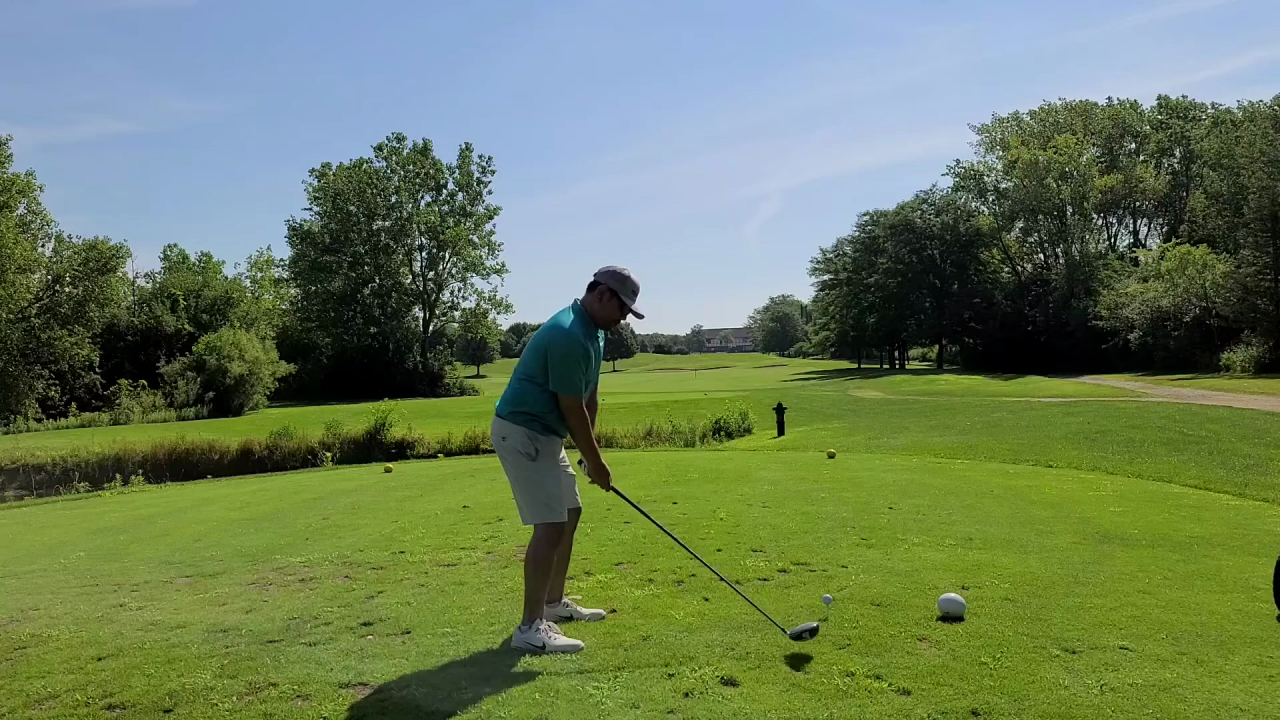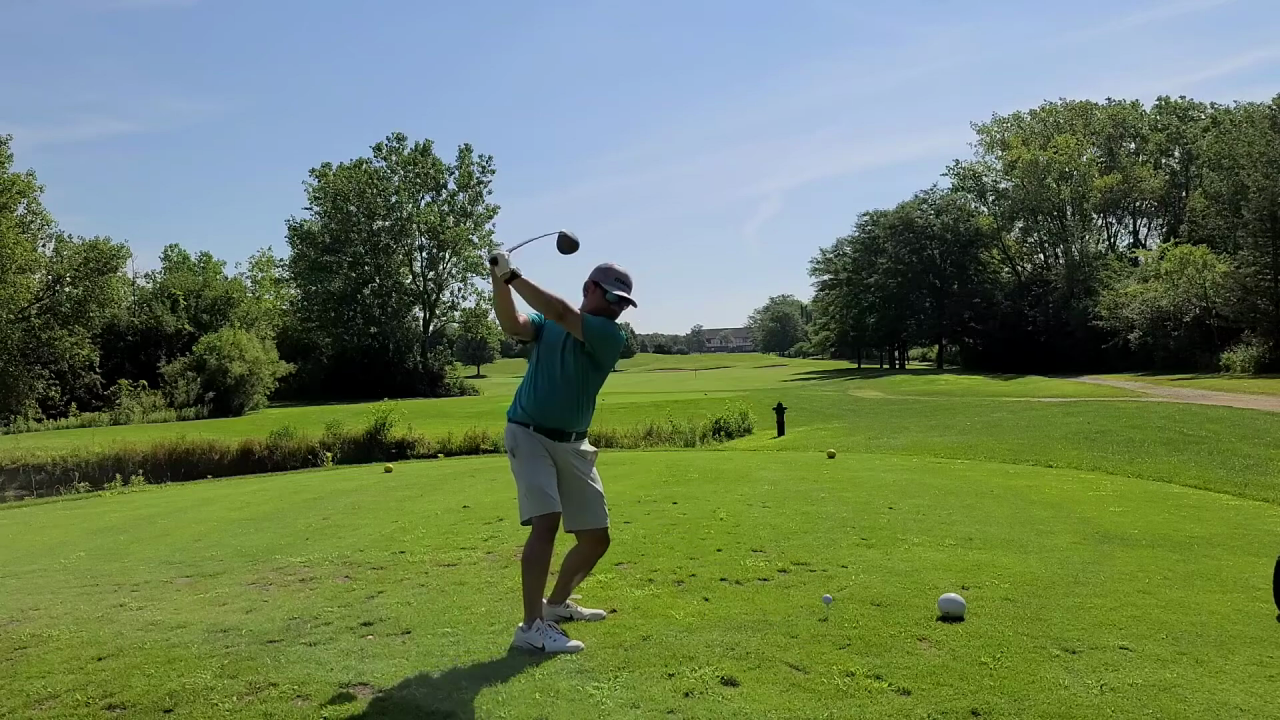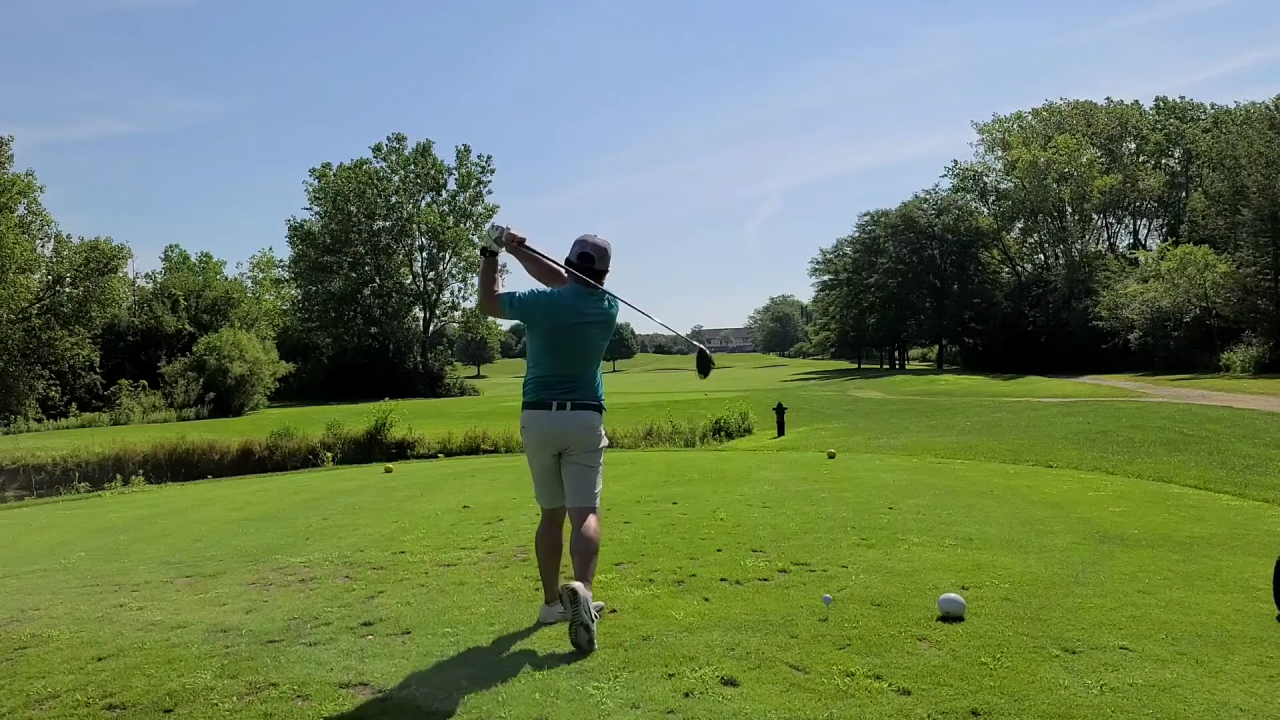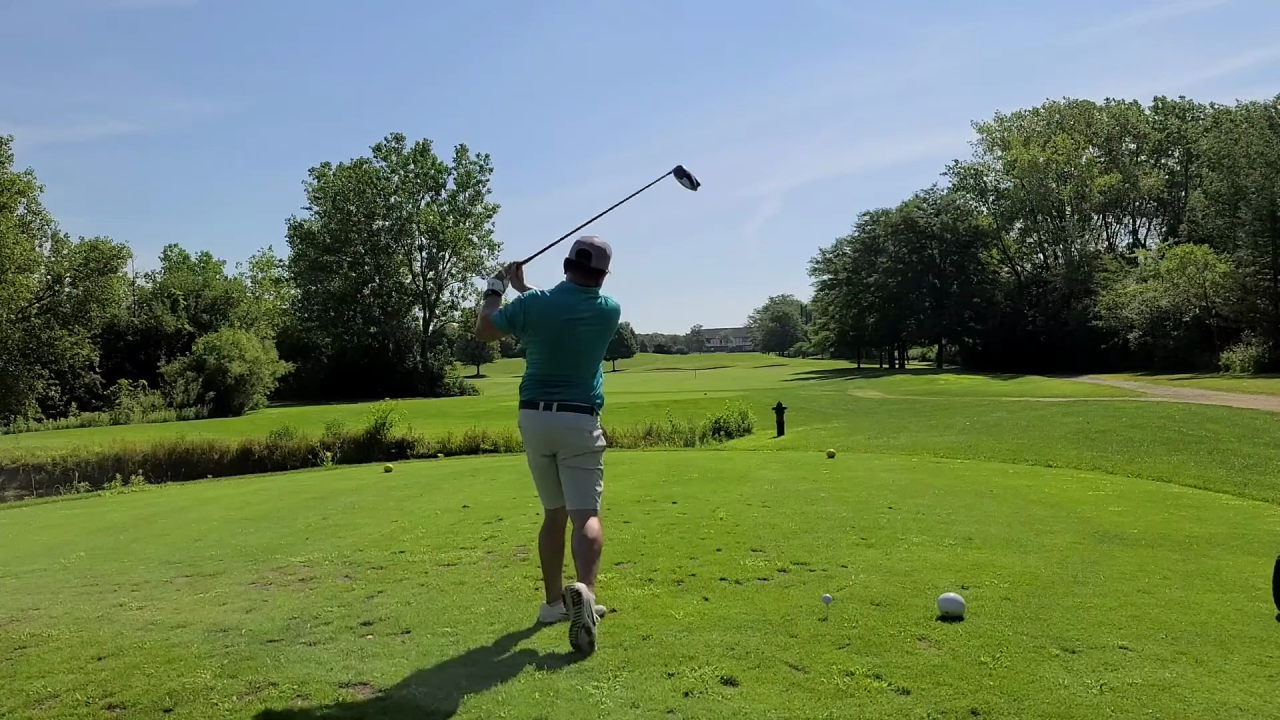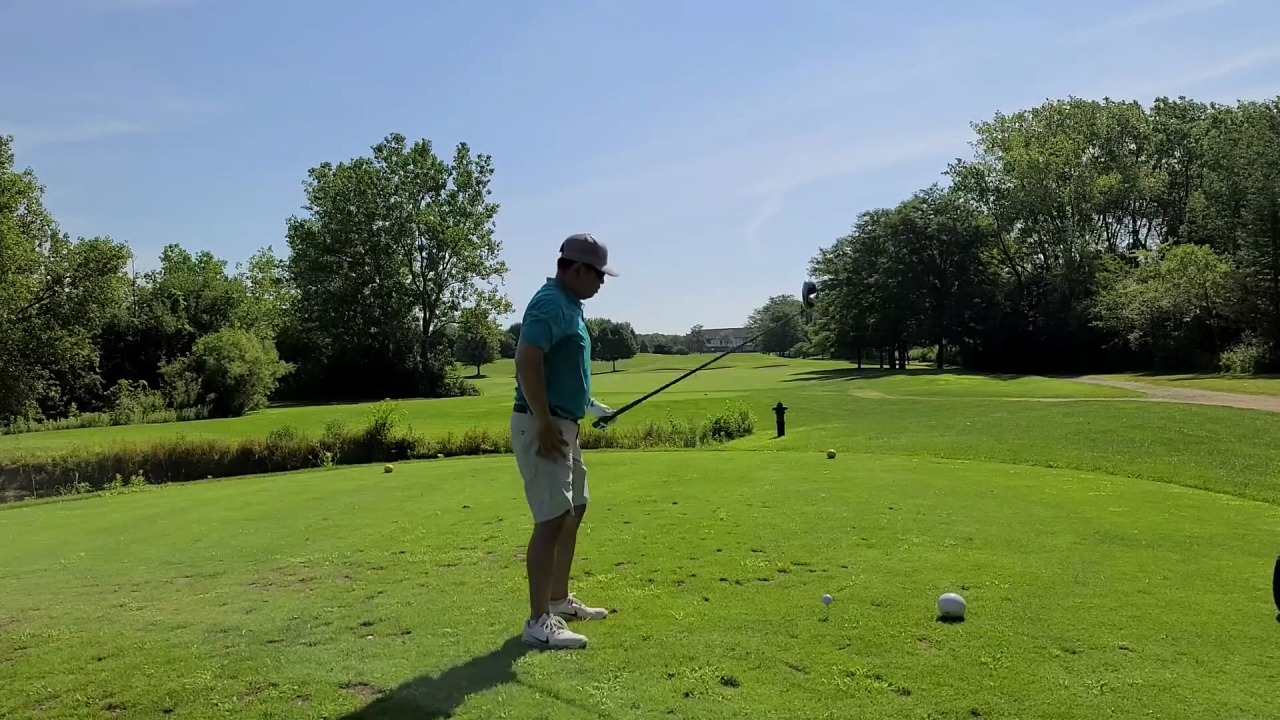
dt=0.7s
person 1, frame 1
left shoulder: (591, 332)
right shoulder: (569, 336)
left elbow: (590, 398)
right elbow: (571, 409)
left wrist: (591, 454)
right wrist: (595, 461)
left hip: (542, 434)
right hip: (522, 433)
left knee: (568, 516)
right knee: (551, 525)
left ankle: (554, 603)
right ankle: (531, 627)
person 1, frame 2
left shoulder: (610, 336)
right shoulder: (545, 320)
left elbow: (563, 315)
right elbow: (513, 325)
left wrist: (515, 279)
right wrist: (499, 284)
left hip: (573, 445)
right hip: (527, 434)
left knee: (597, 536)
right knee: (546, 520)
left ankle: (557, 601)
right ankle: (532, 625)
person 1, frame 3
left shoulder: (542, 303)
right shoulder: (607, 307)
left elbow: (486, 304)
right elbow: (563, 284)
left wrist: (491, 254)
right wrist: (519, 250)
left hip: (537, 419)
right hip: (583, 422)
left knee: (552, 512)
right knee: (584, 513)
left ankle: (552, 600)
right ankle: (581, 591)
person 1, frame 4
left shoulder: (533, 303)
right shoulder: (609, 311)
left elbow: (483, 332)
left wrist: (495, 291)
right wrist: (521, 284)
left hip: (533, 418)
right hip: (578, 422)
left knee: (555, 512)
right knee: (585, 515)
left ankle: (554, 601)
right ankle: (582, 591)
person 1, frame 5
left shoulder: (566, 304)
right shoulder: (552, 303)
right elbow: (526, 359)
left wrist: (588, 405)
right wrist: (545, 421)
left hip: (561, 424)
right hip: (543, 427)
left knee: (573, 511)
right knee: (552, 520)
left ankle: (559, 600)
right ankle: (539, 622)
